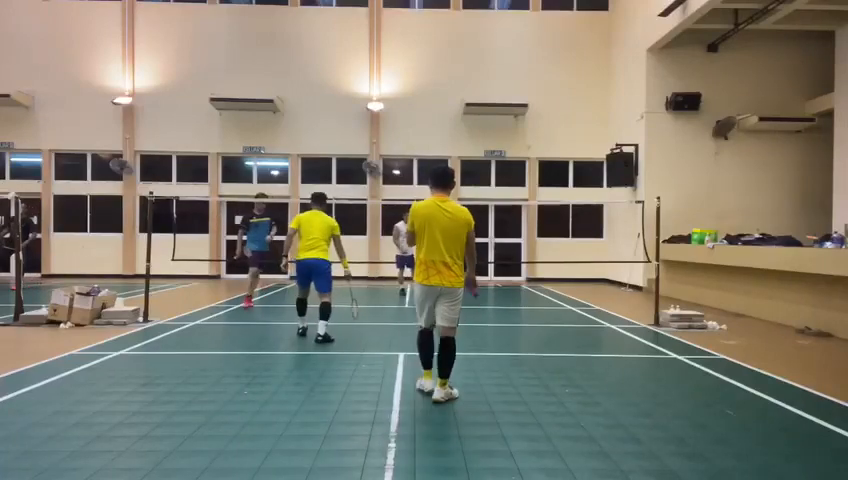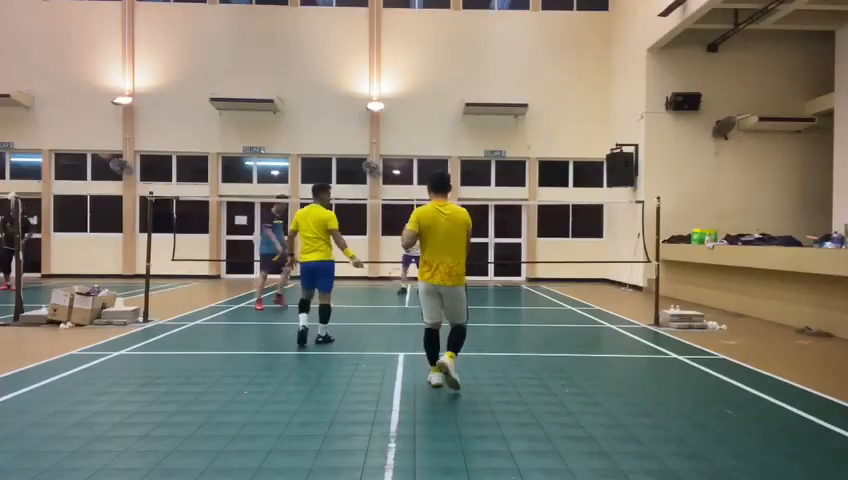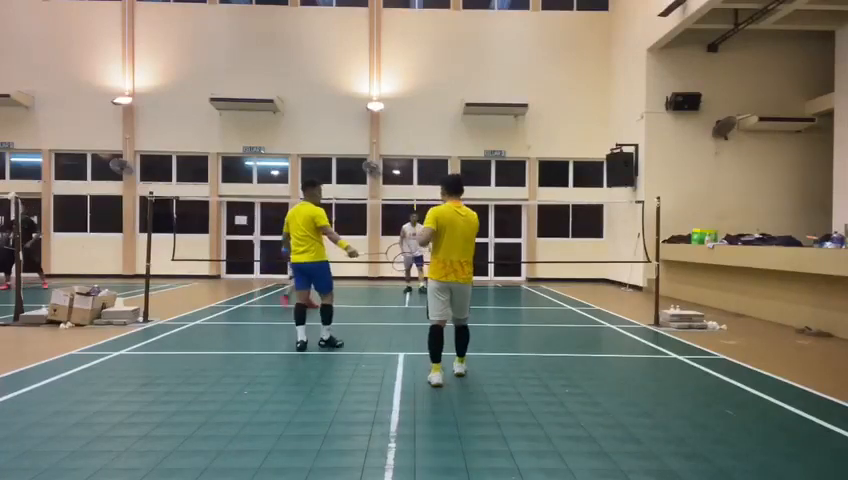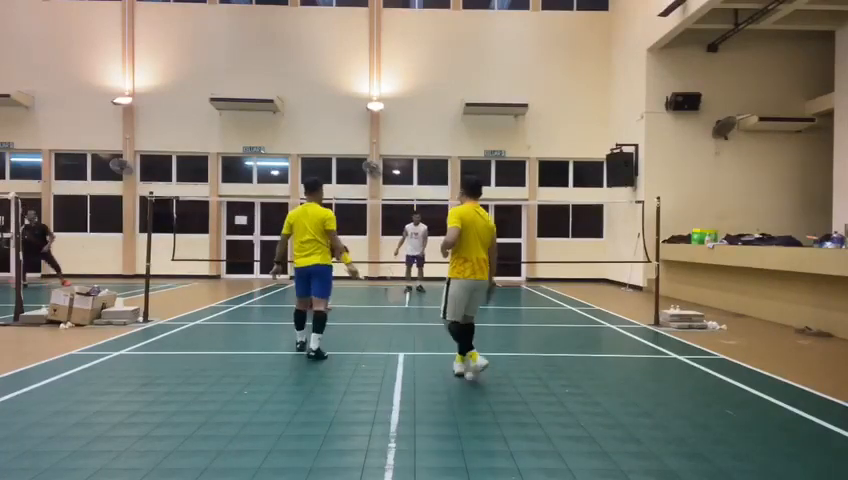
dt=0.4s
person 1, frame 1
left shoulder: (418, 209)
right shoulder: (464, 214)
left elbow: (409, 241)
right elbow: (471, 251)
right wrist: (471, 277)
left hip: (425, 280)
right hip: (453, 282)
left knee: (425, 328)
right knee: (448, 333)
left ankle: (426, 378)
right ankle: (442, 387)
person 1, frame 2
left shoulder: (420, 213)
right shoulder: (463, 214)
left elbow: (406, 244)
right elbow: (467, 246)
left wrist: (407, 231)
left hip: (429, 279)
right hip: (455, 280)
left knee: (431, 326)
right knee: (459, 325)
left ankle: (435, 372)
right ankle: (448, 358)
person 1, frame 3
left shoulder: (436, 212)
right shoulder: (473, 216)
left elbow: (424, 240)
left wrist: (419, 237)
left hip: (439, 277)
right hip: (464, 278)
left knee: (437, 323)
right knee: (461, 322)
left ankle: (436, 371)
right ankle: (460, 363)
person 1, frame 4
left shoulder: (457, 212)
right shoulder: (488, 218)
left elbow: (450, 239)
right elbow: (492, 253)
left wrist: (444, 249)
right wrist: (491, 279)
left hip: (461, 276)
right hip: (481, 277)
left knee: (452, 321)
right knee: (467, 320)
left ankle: (474, 358)
right ankle: (461, 362)
person 2, frame 1
left shoulder: (300, 217)
right shoulder: (331, 221)
left elbow: (289, 236)
right elbow: (338, 246)
left wrist: (285, 257)
right wrist: (345, 266)
left hip: (302, 260)
right hip: (321, 261)
left knee: (302, 294)
right knee: (325, 297)
left ankle: (302, 327)
right ankle: (321, 333)
person 2, frame 2
left shoulder: (299, 214)
right shoulder: (327, 215)
left elbow: (290, 237)
right elbow: (337, 238)
left wrist: (291, 256)
right wrist: (352, 257)
left hip: (305, 261)
right hip: (323, 261)
left knee: (305, 296)
right knee: (324, 298)
left ankle: (302, 326)
right ankle: (322, 335)
person 2, frame 3
left shoulder: (291, 213)
right shoulder: (316, 211)
left elbow: (286, 239)
right elbow: (329, 233)
left wrist: (291, 256)
right wrist: (346, 247)
left hip: (297, 262)
right hip: (317, 261)
left knee: (301, 300)
right knee: (327, 298)
left ankle: (301, 339)
right ankle: (326, 337)
person 2, frame 4
left shoulder: (293, 214)
right shoulder: (326, 214)
left elbow: (283, 241)
right elbow: (335, 241)
left wrist: (278, 264)
right wrist: (348, 262)
left hip: (300, 265)
right hip: (320, 264)
left knee: (301, 305)
right knee: (320, 305)
left ankle: (300, 341)
right ankle: (314, 347)
